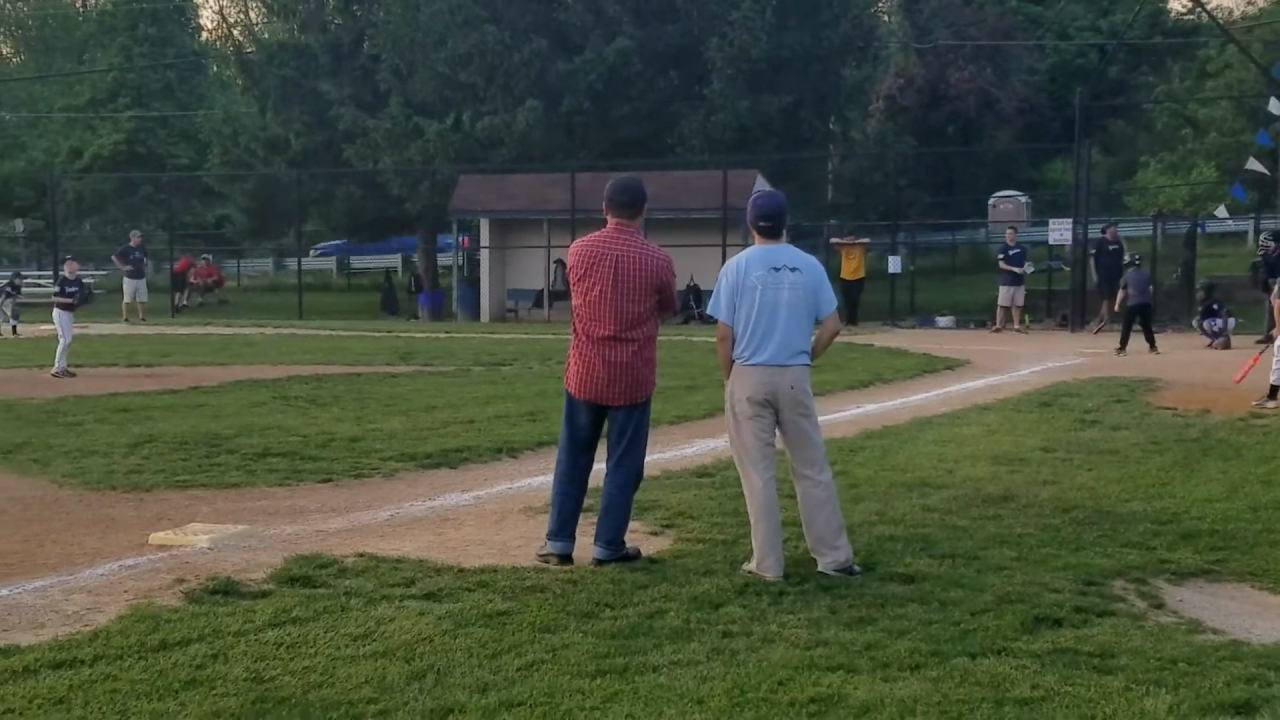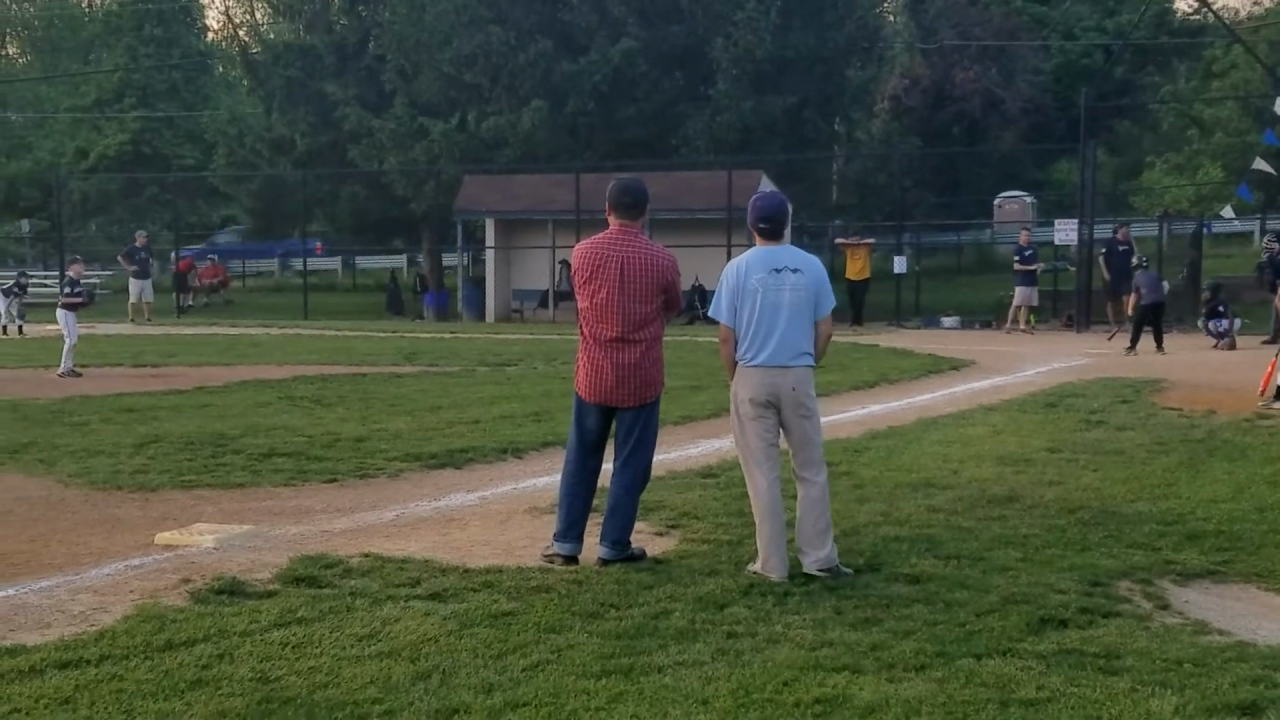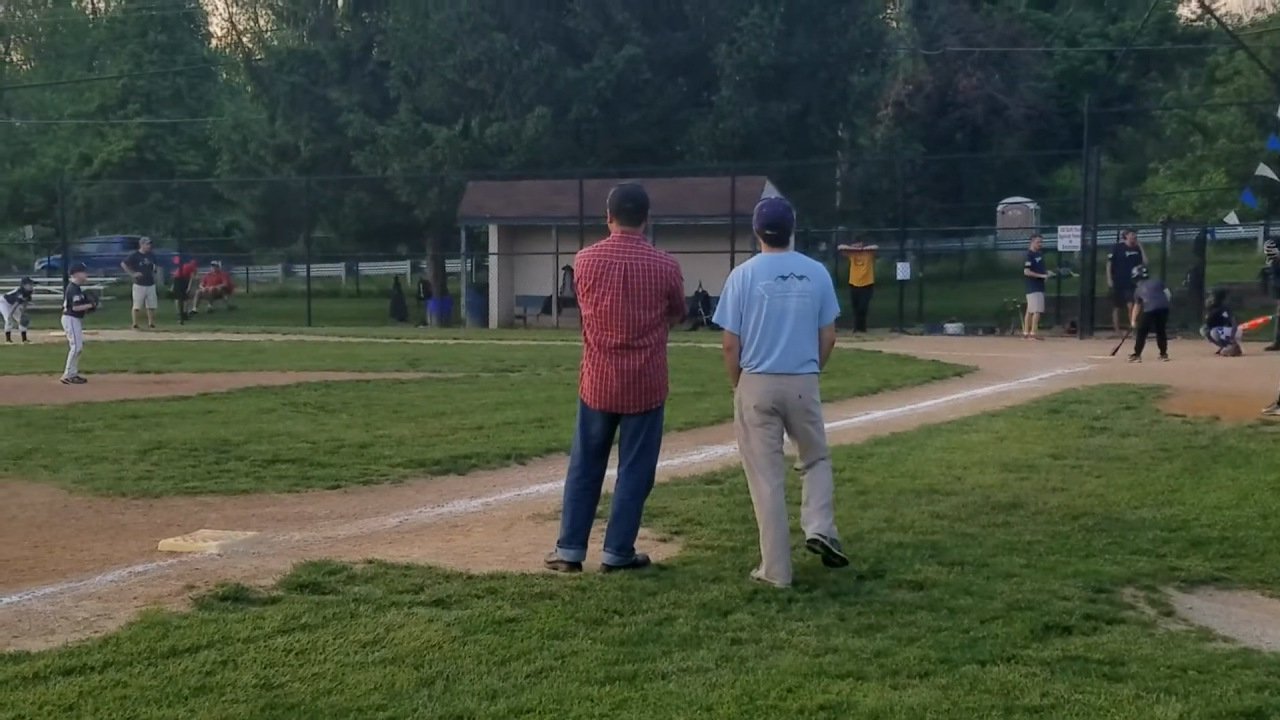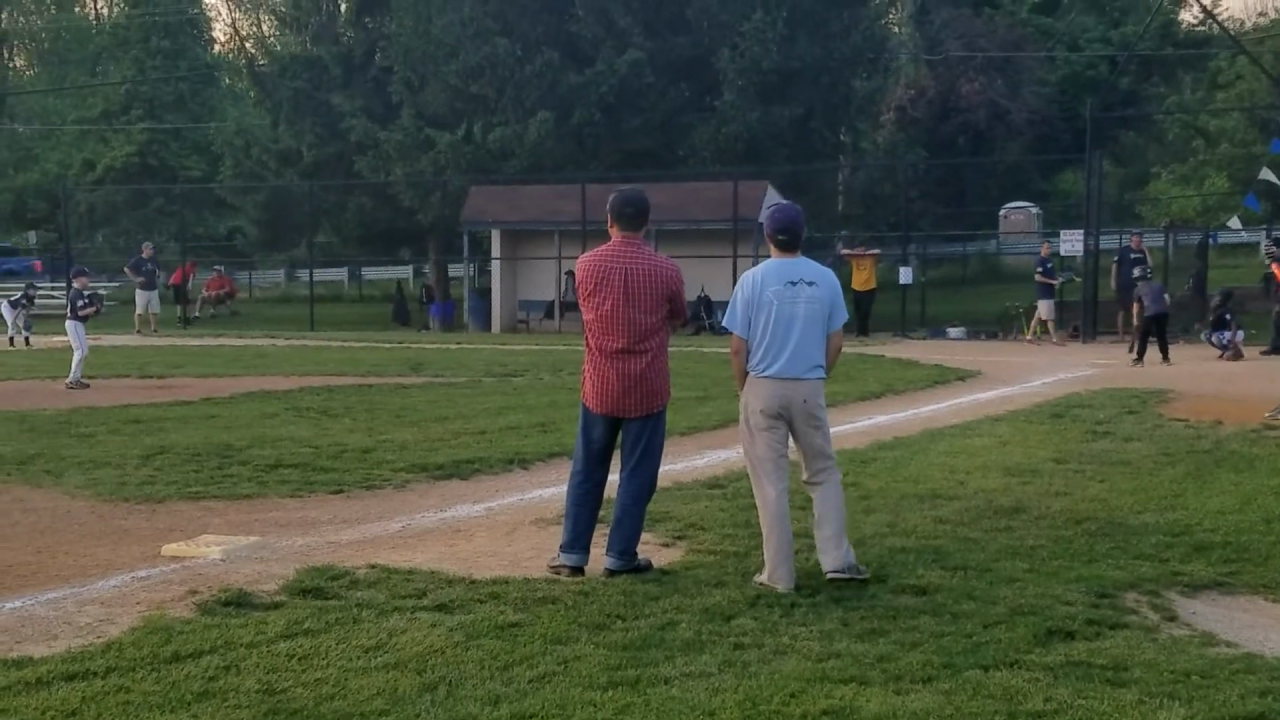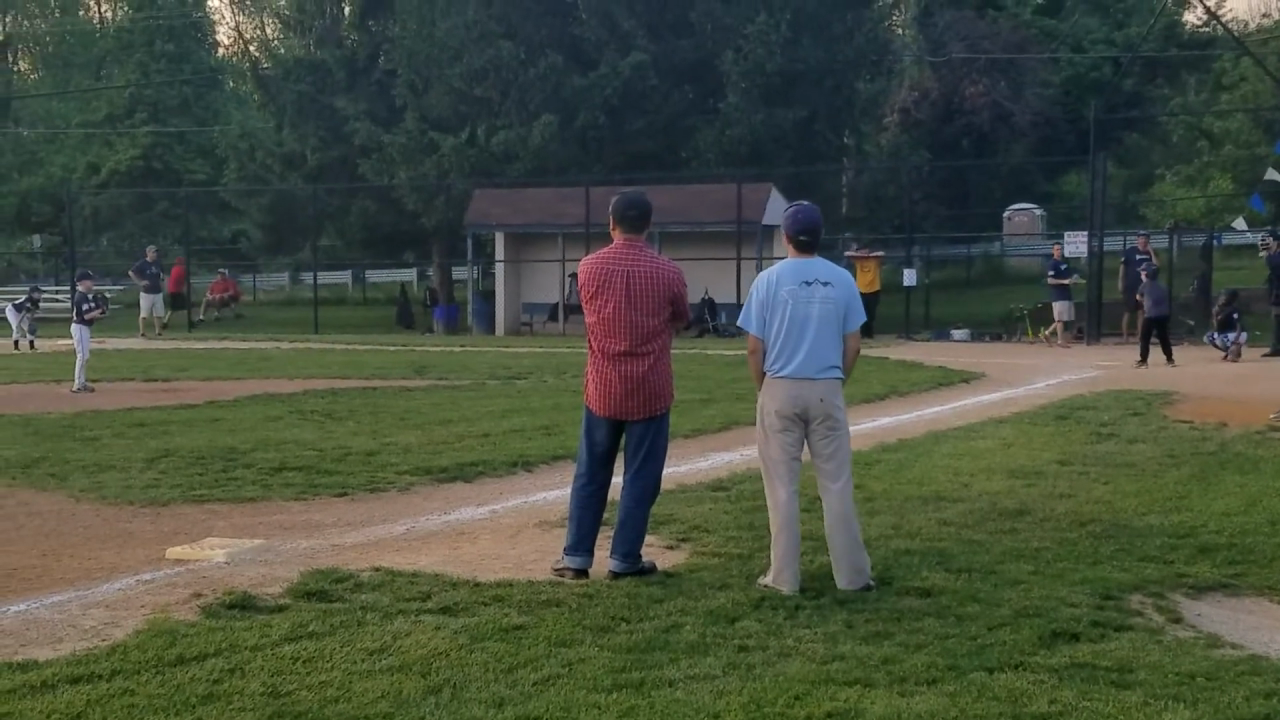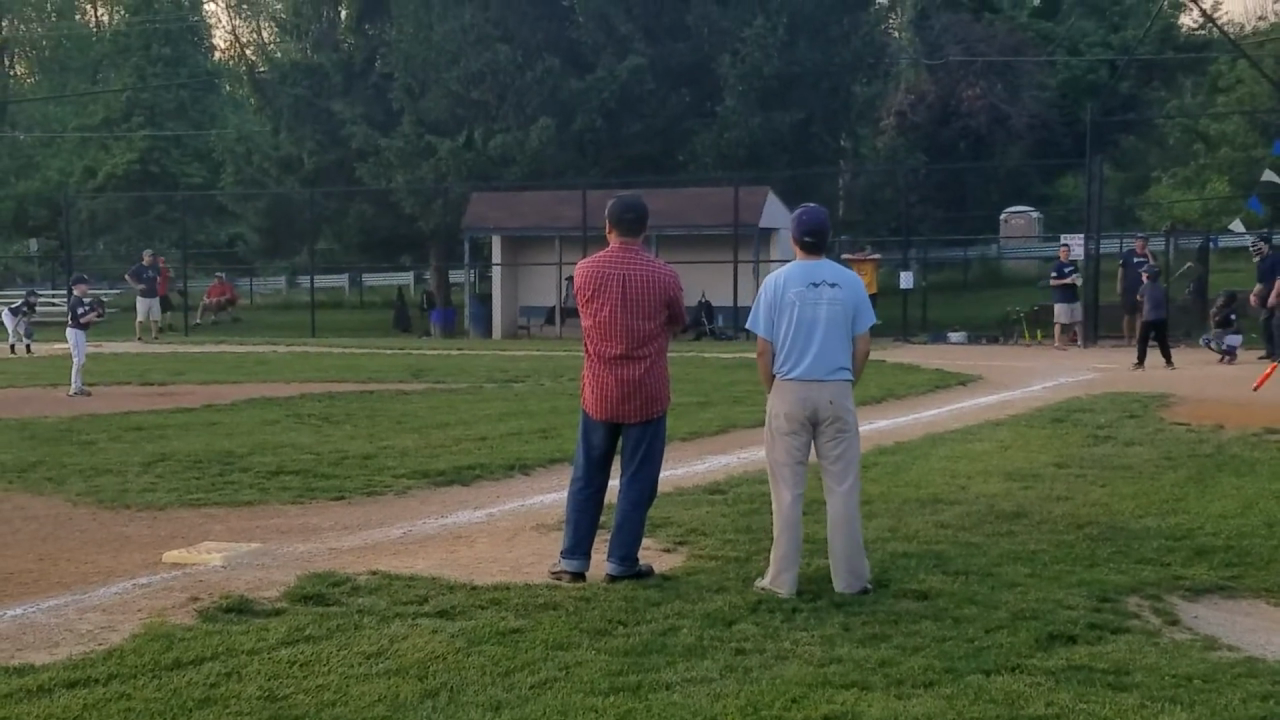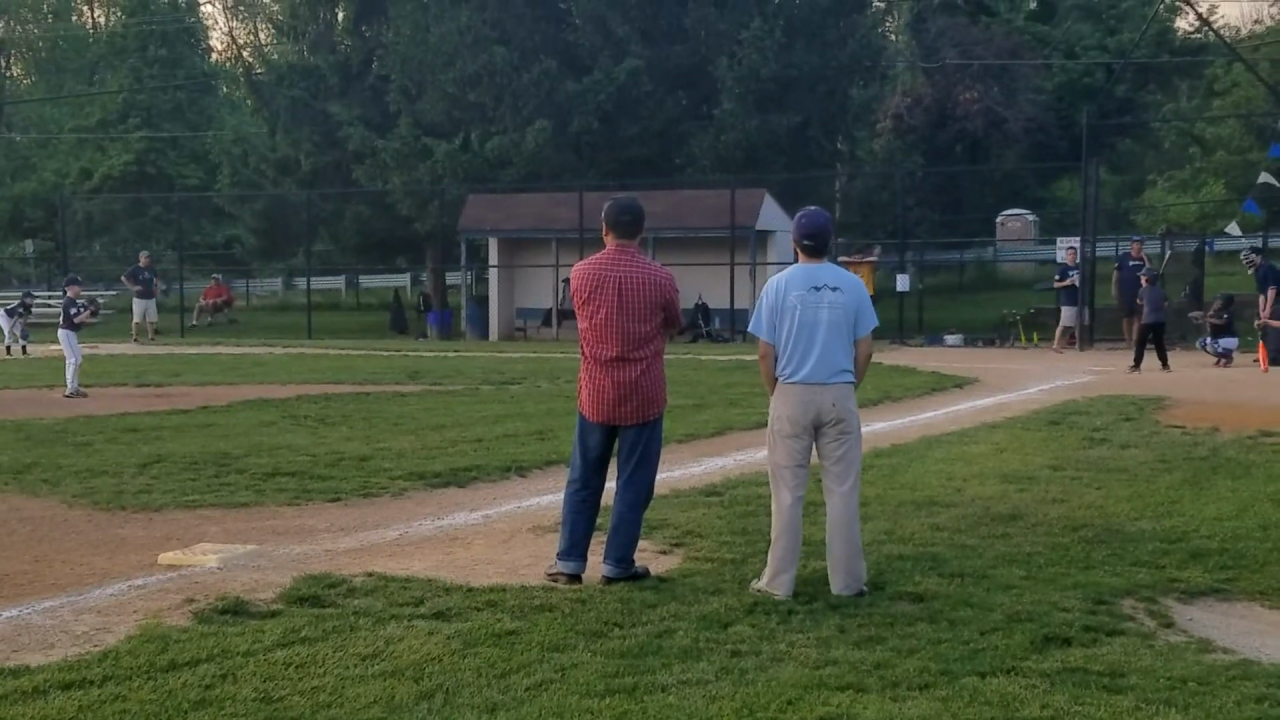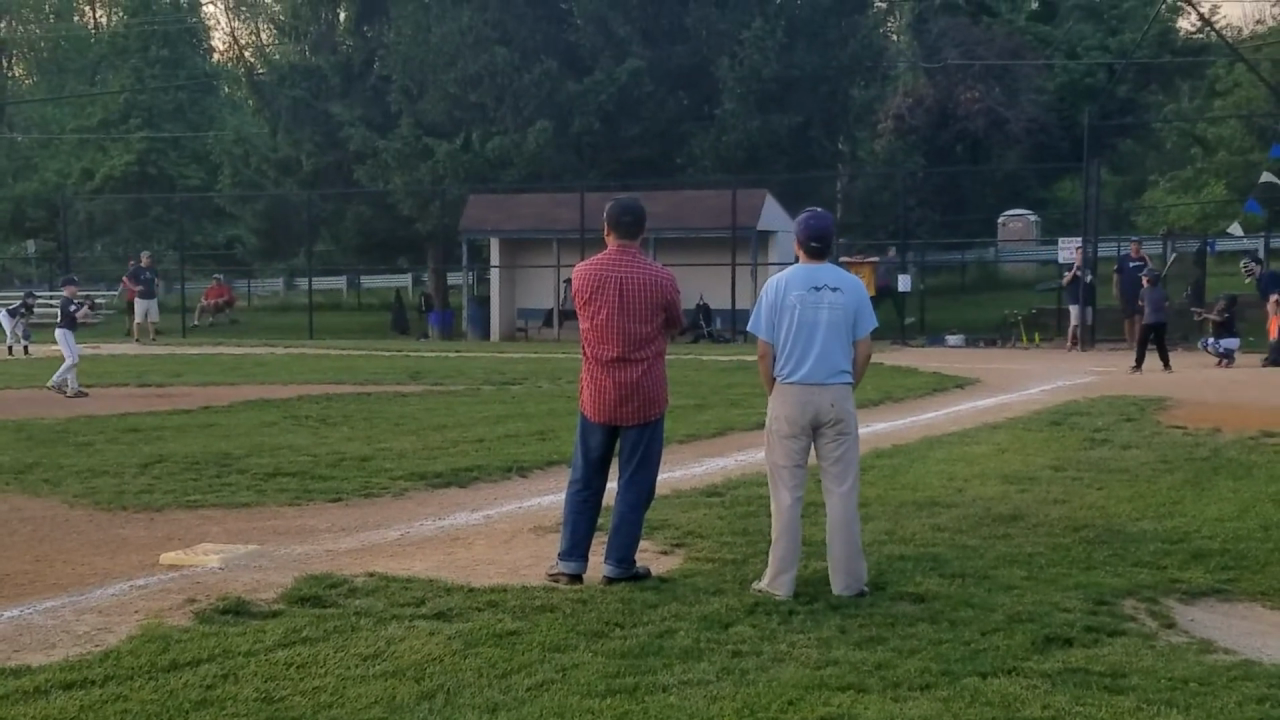
dt=0.3s
person 1, frame 1
left shoulder: (737, 266)
right shoulder: (810, 265)
left elbow: (725, 334)
right elbow: (832, 325)
left wrist: (729, 378)
left hip: (749, 378)
right hip: (795, 378)
left knee: (758, 473)
right knee: (813, 469)
left ankle: (768, 563)
right ankle: (834, 557)
person 1, frame 2
left shoulder: (738, 268)
right shoulder: (812, 266)
left elbow: (726, 336)
right elbow: (825, 330)
left wrist: (734, 379)
left hip: (752, 379)
right hip: (799, 379)
left knee: (763, 474)
right knee: (811, 471)
left ankle: (772, 563)
right ankle: (819, 558)
person 1, frame 3
left shoulder: (744, 275)
right shoulder: (817, 272)
left elbow: (731, 343)
right elbow: (828, 336)
left wrist: (738, 384)
left hip: (757, 386)
right hip: (803, 384)
left knee: (767, 479)
right knee: (817, 461)
left ankle: (776, 569)
right ankle: (820, 527)
person 1, frame 4
left shoulder: (753, 280)
right shoulder: (825, 278)
left elbow: (739, 347)
right elbow: (836, 343)
left wrist: (744, 389)
left hip: (764, 390)
right hip: (809, 390)
left knee: (771, 484)
right knee: (824, 473)
left ankle: (779, 574)
right ankle: (838, 559)
person 1, frame 5
left shoulder: (769, 279)
right shoulder: (842, 279)
left elbow: (755, 347)
right elbow: (853, 345)
left wrist: (763, 388)
left hip: (780, 391)
right hip: (827, 392)
left knee: (783, 487)
right knee: (837, 485)
left ankle: (784, 576)
right ankle: (852, 574)
person 1, frame 6
left shoulder: (777, 281)
right shoulder: (850, 281)
left elbow: (763, 349)
right elbow: (862, 347)
left wrist: (772, 392)
left hip: (789, 393)
right hip: (836, 394)
left knee: (787, 490)
right knee: (842, 489)
left ankle: (782, 579)
right ankle: (850, 578)
person 1, frame 7
left shoulder: (779, 285)
right shoulder: (852, 285)
left elbow: (766, 353)
right elbow: (864, 350)
left wrist: (775, 394)
left hip: (792, 397)
right hip: (839, 397)
left knee: (787, 492)
right knee: (842, 491)
left ankle: (779, 581)
right ankle: (847, 580)
person 1, frame 8
left shoulder: (779, 284)
right shoulder: (852, 286)
left elbow: (764, 352)
right elbow: (864, 351)
left wrist: (773, 394)
left hip: (790, 397)
right hip: (837, 398)
left knee: (787, 492)
right knee: (841, 491)
left ankle: (779, 581)
right ankle: (847, 581)
person 2, frame 1
left shoulder: (578, 250)
right shoulder: (658, 260)
right elbow: (667, 311)
left hip: (584, 372)
right hip: (632, 376)
left knee: (572, 459)
right knee: (624, 463)
left ankle: (558, 543)
right ankle: (607, 546)
person 2, frame 2
left shoulder: (582, 253)
right shoulder: (662, 260)
right elbow: (673, 310)
left hip: (593, 373)
right hip: (640, 376)
left knee: (580, 461)
right knee: (631, 464)
left ankle: (565, 543)
right ankle: (613, 546)
person 2, frame 3
left shoulder: (585, 260)
right shoulder: (665, 266)
right elbow: (678, 315)
left hip: (598, 380)
right hip: (645, 383)
left knee: (584, 467)
right knee: (635, 470)
left ankle: (569, 549)
right ankle: (617, 553)
person 2, frame 4
left shoulder: (586, 265)
right shoulder: (666, 270)
right elbow: (679, 319)
left hip: (600, 385)
right hip: (646, 387)
left knee: (587, 472)
right knee: (637, 475)
left ankle: (571, 554)
right ankle: (620, 557)
person 2, frame 5
left shoulder: (588, 268)
right shoulder: (668, 272)
right elbow: (681, 321)
left hip: (602, 388)
right hip: (649, 390)
left knee: (590, 475)
right knee: (641, 478)
left ankle: (576, 557)
right ankle: (624, 560)
person 2, frame 6
left shoulder: (584, 271)
right shoulder: (664, 275)
right elbow: (677, 324)
left hip: (599, 391)
right hip: (646, 392)
left knee: (587, 478)
right knee: (637, 481)
left ankle: (573, 560)
right ankle: (621, 563)
person 2, frame 7
left shoulder: (581, 273)
right shoulder: (660, 277)
right elbow: (673, 326)
left hip: (596, 393)
right hip: (643, 395)
left knee: (583, 480)
right knee: (634, 483)
left ankle: (569, 562)
right ankle: (617, 565)
person 2, frame 8
left shoulder: (582, 273)
right shoulder: (661, 278)
right elbow: (675, 327)
left hip: (597, 394)
right hip: (644, 395)
left knee: (584, 480)
right knee: (635, 484)
left ankle: (570, 563)
right ankle: (618, 565)
